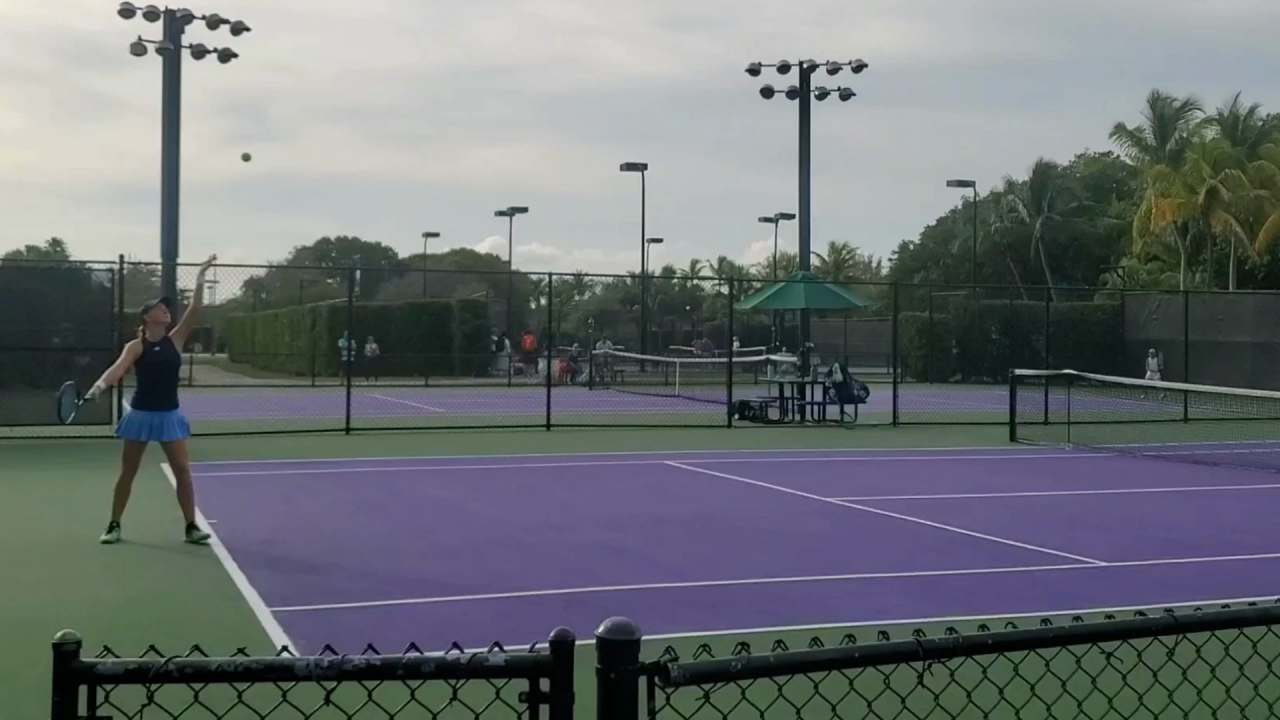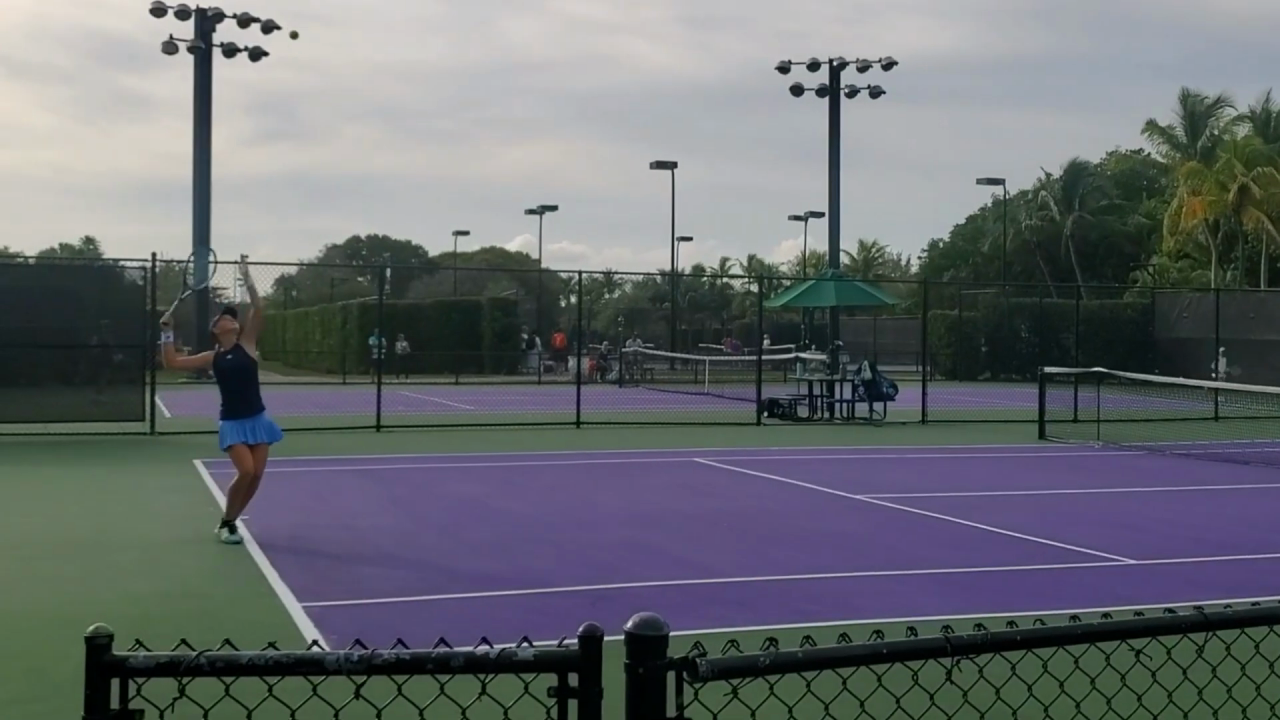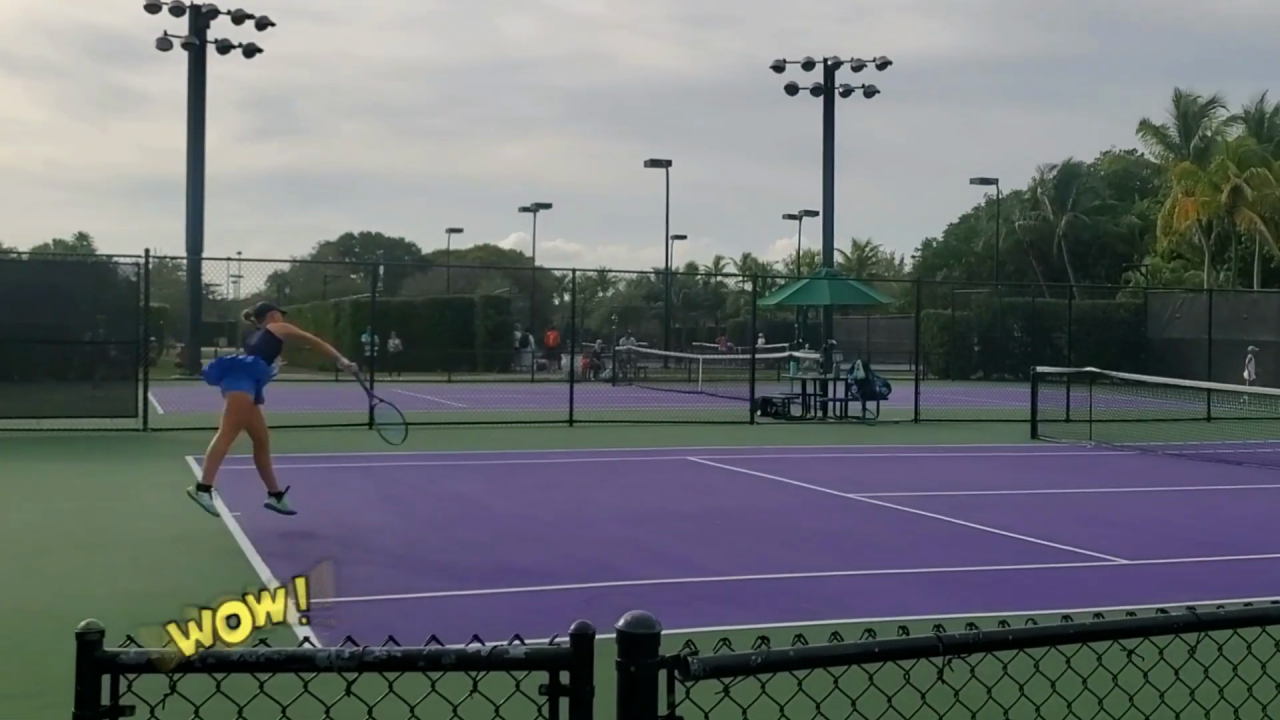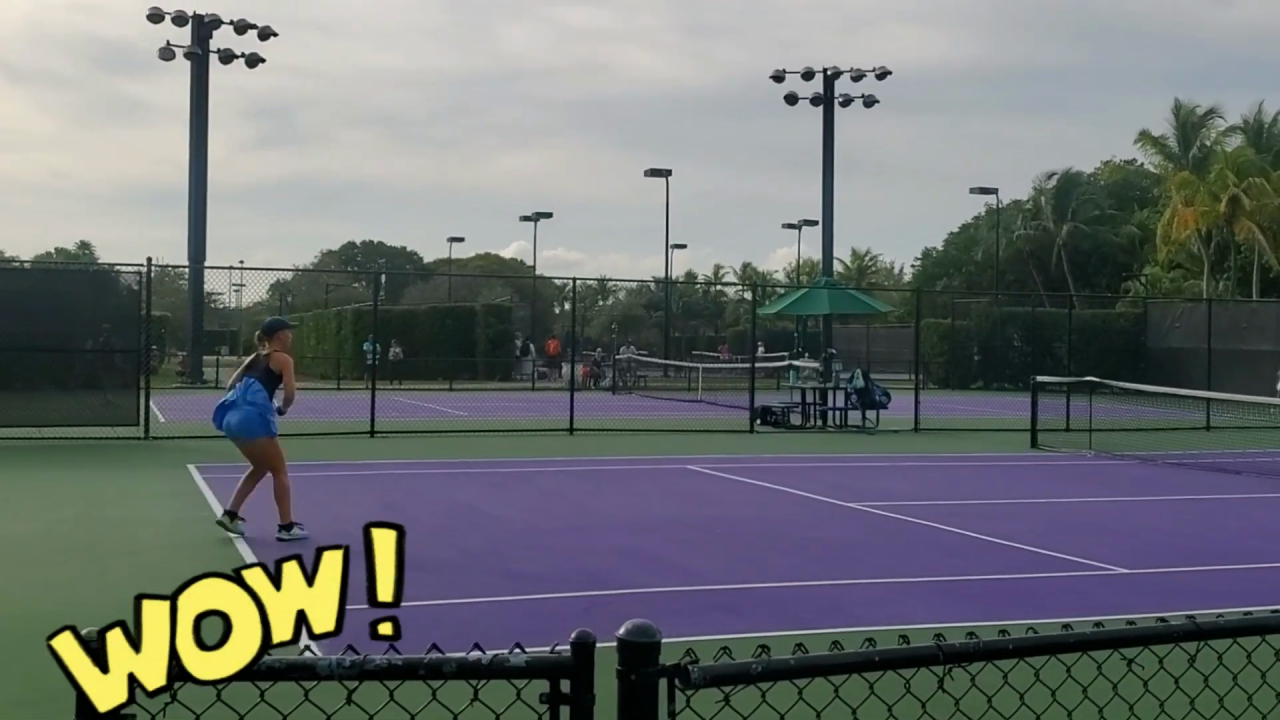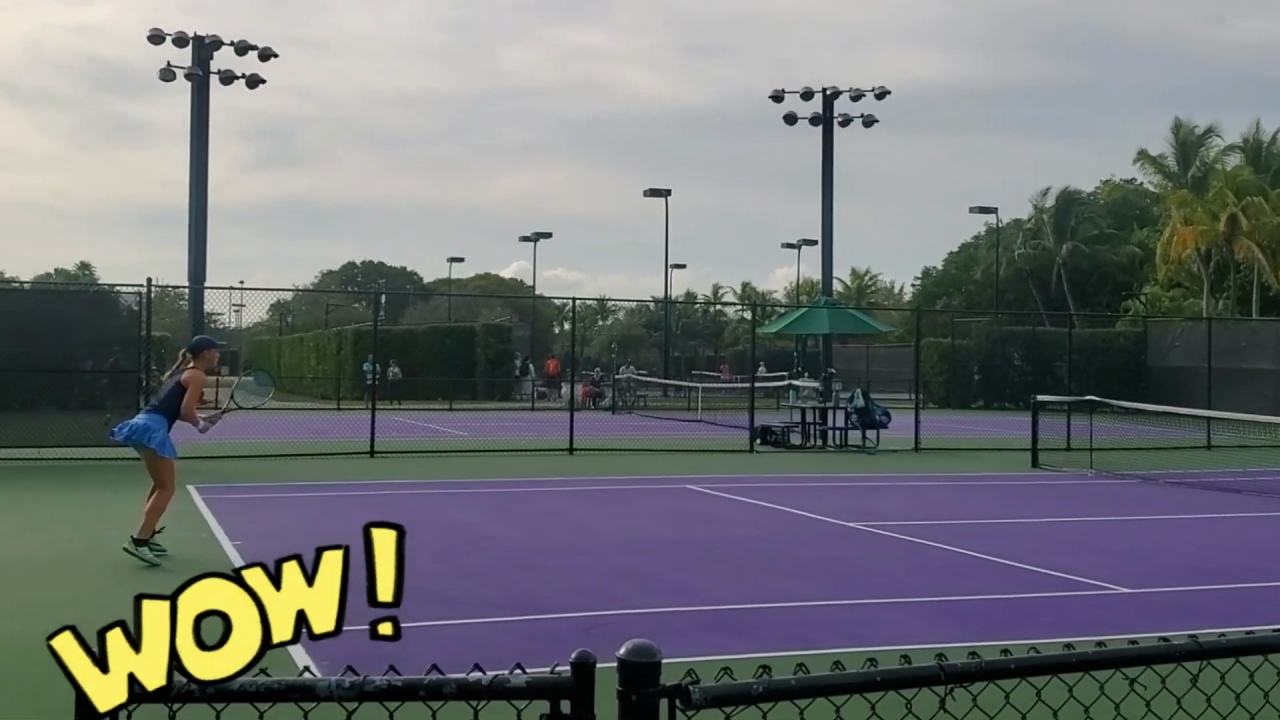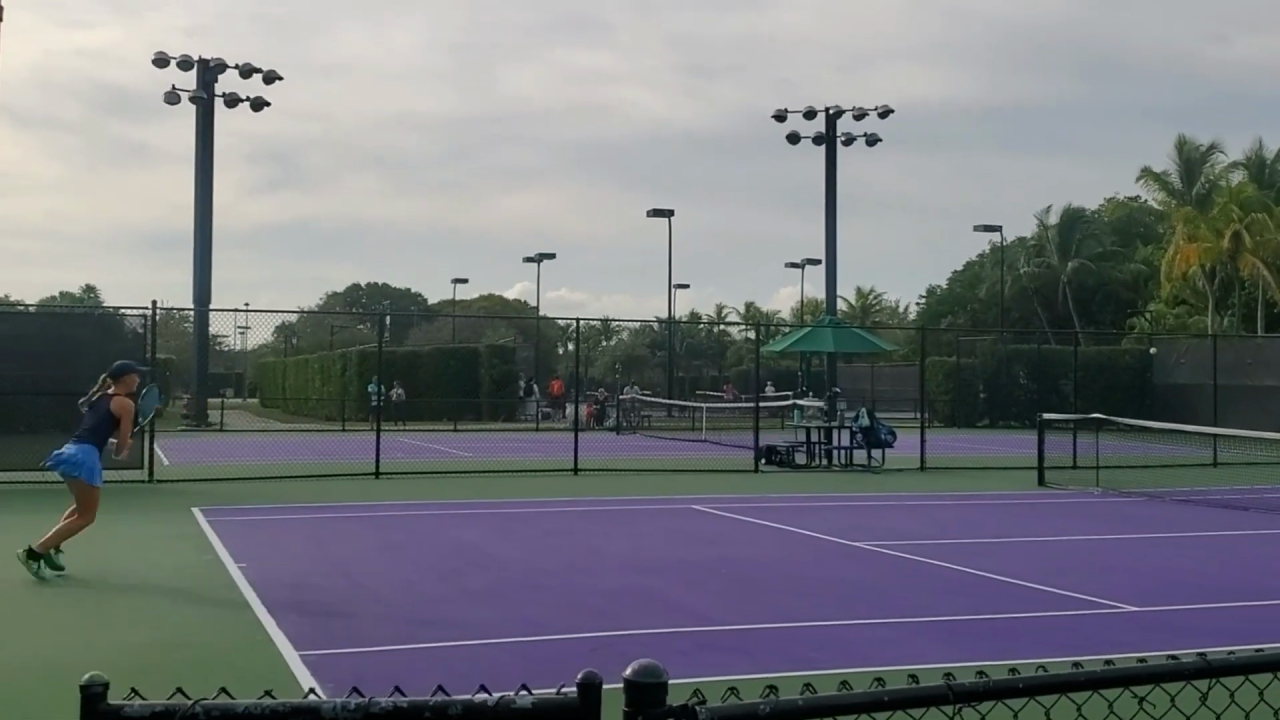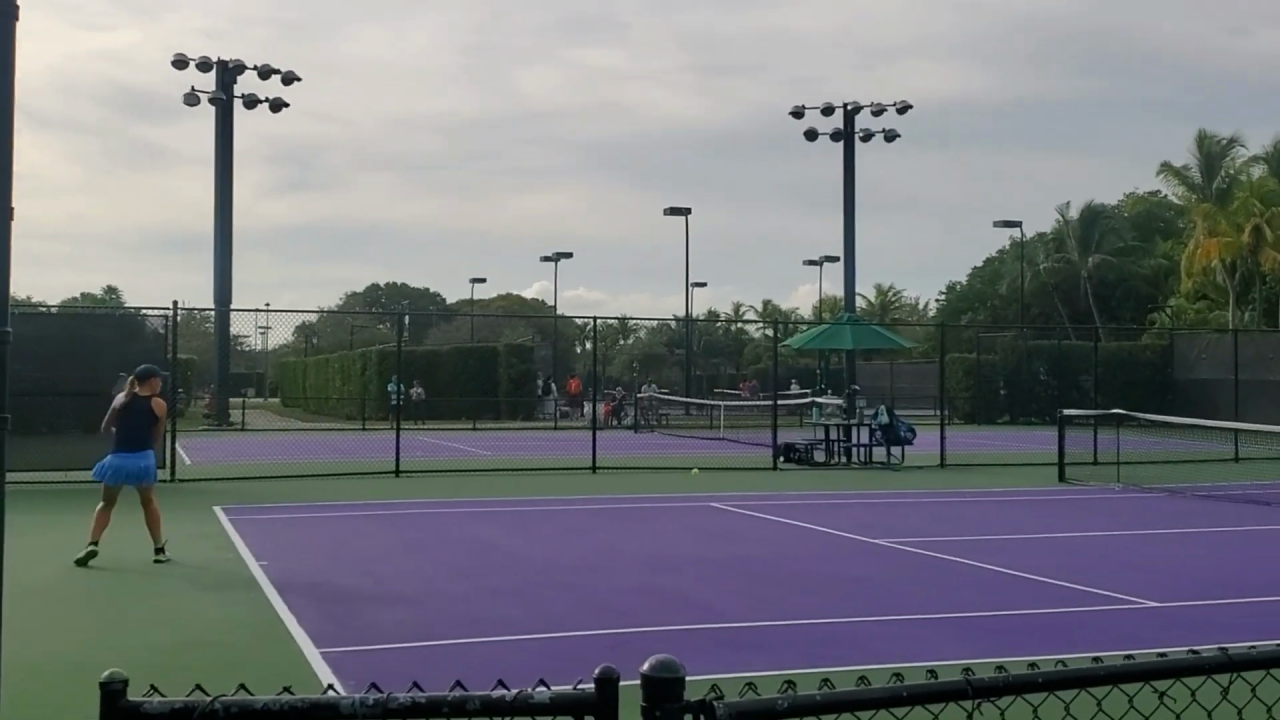
dt=0.5s
person 1, frame 1
left shoulder: (175, 340)
right shoulder: (136, 346)
left elbow: (194, 309)
right elbow: (118, 368)
left wrist: (201, 278)
right wrist: (100, 385)
left hip: (170, 415)
right hip: (141, 415)
left knee: (183, 471)
right knee: (128, 474)
left ankle: (192, 527)
right ankle: (115, 525)
person 1, frame 2
left shoulder: (247, 344)
right shoulder: (212, 358)
left elbow: (257, 311)
right elbow: (172, 363)
left wrist: (247, 278)
right wrist: (166, 333)
left hip: (257, 420)
right hip: (233, 424)
left knee: (256, 476)
right knee: (246, 472)
left ankle: (230, 522)
right ankle: (226, 522)
person 1, frame 3
left shoulder: (256, 337)
right shoulder: (278, 328)
right elbow: (310, 340)
right wrist: (341, 359)
left hip: (241, 379)
right hip: (244, 378)
left knee: (261, 443)
right knee: (227, 434)
left ankle: (276, 496)
right ankle: (203, 488)
person 1, frame 4
left shoulder: (254, 358)
right shoulder: (283, 359)
left elbow: (232, 386)
right elbow: (289, 394)
right wrist: (282, 408)
left hip: (231, 416)
right hip: (253, 417)
left knee: (260, 468)
right knee: (279, 471)
left ankle: (230, 514)
right ankle: (286, 527)
person 1, frame 5
left shoulder: (183, 373)
right shoulder: (197, 375)
right elbow: (186, 411)
left wrist: (203, 420)
right wrist: (201, 424)
left hip: (145, 425)
right hip: (153, 429)
left knee: (161, 483)
right knee: (167, 489)
left ankle: (147, 534)
right ankle: (139, 541)
person 1, frame 6
left shoulder: (98, 397)
right shoulder: (126, 404)
right elbow: (123, 442)
left wrist: (112, 443)
right wrist: (119, 452)
left hip: (72, 451)
right hip: (85, 457)
left knee: (82, 508)
right knee: (85, 516)
left ankle: (53, 550)
right ankle: (34, 552)
person 1, frame 7
left shoulder: (121, 398)
right shoulder: (159, 405)
left elbow: (106, 428)
left hip: (118, 460)
right hip: (143, 460)
left knee: (106, 504)
right knee: (148, 502)
left ankle: (92, 546)
right ankle: (160, 550)
